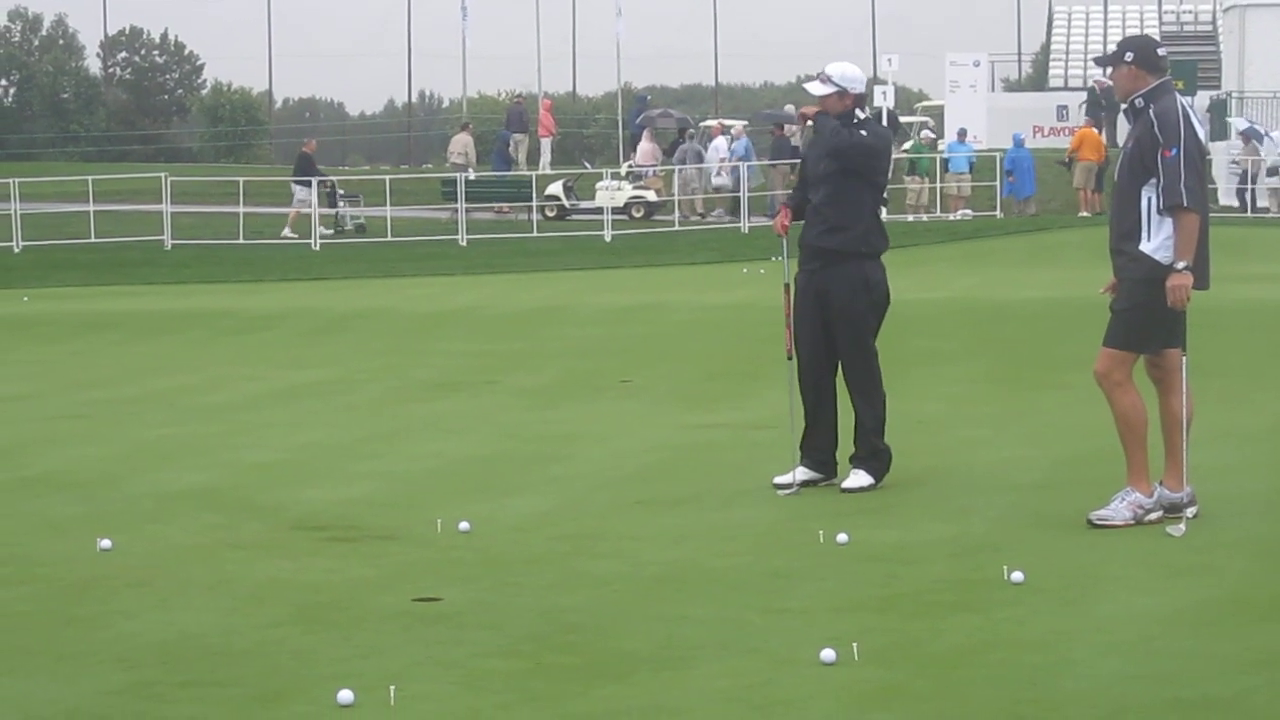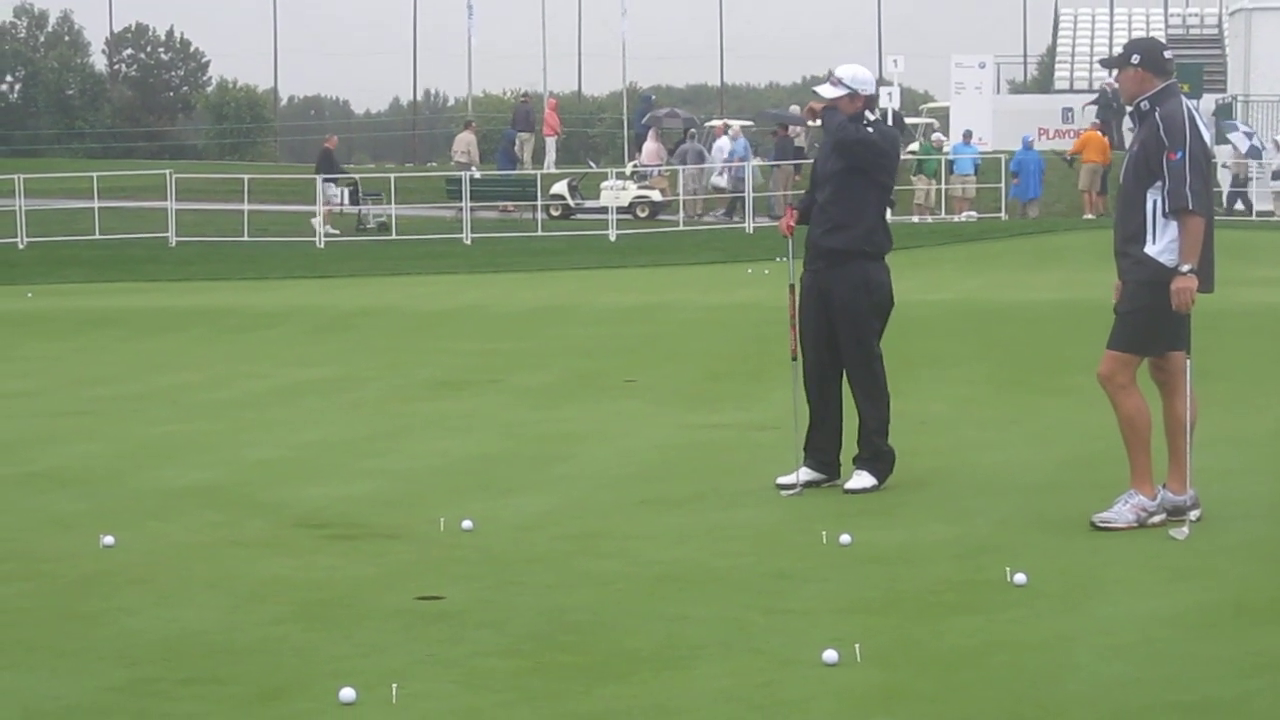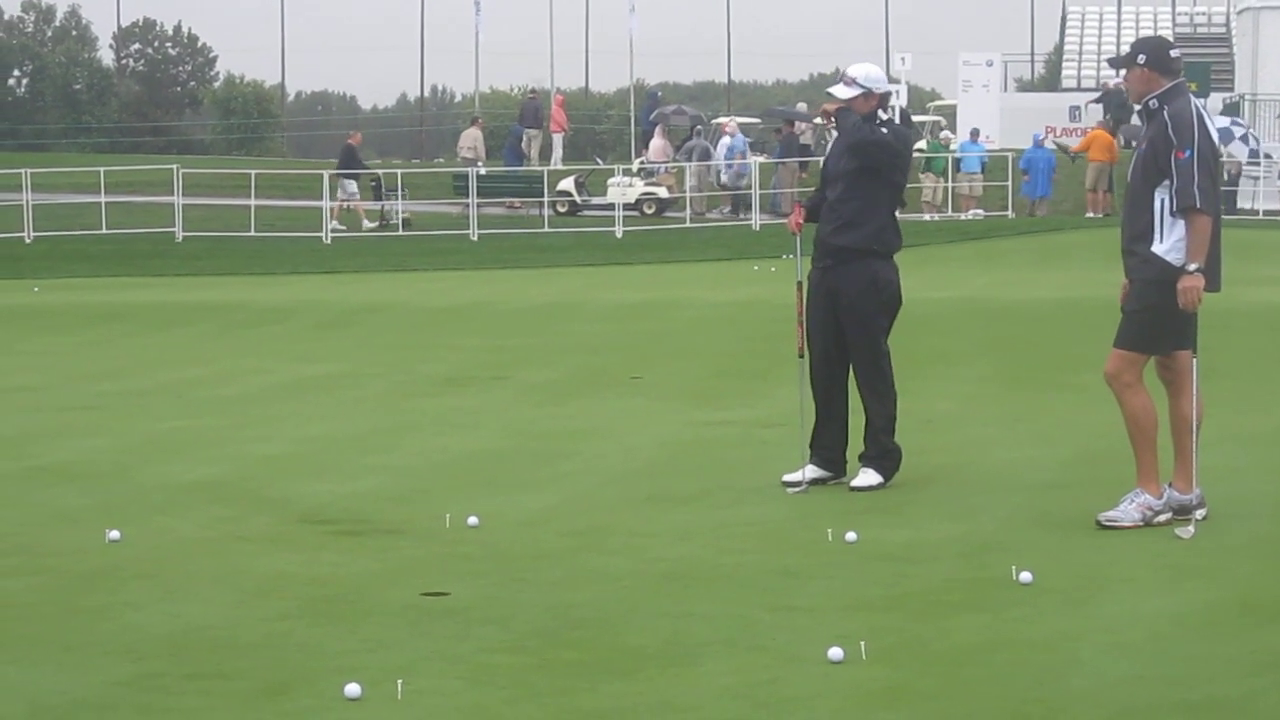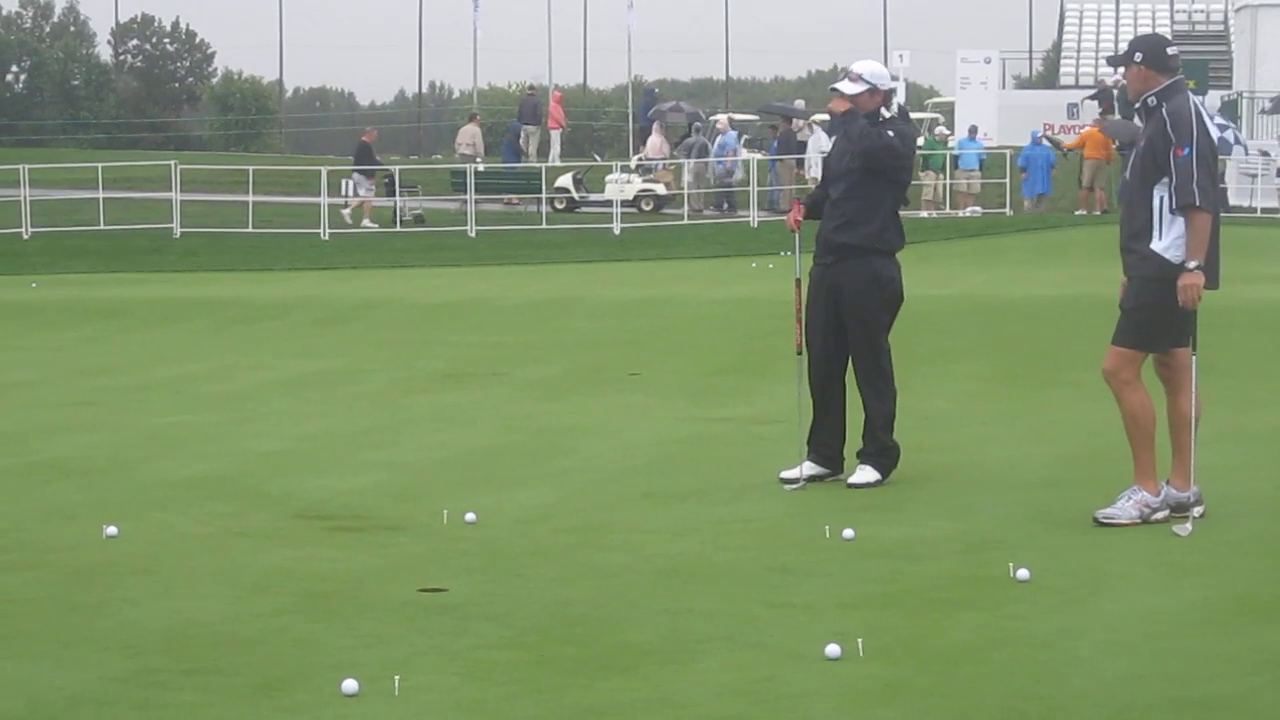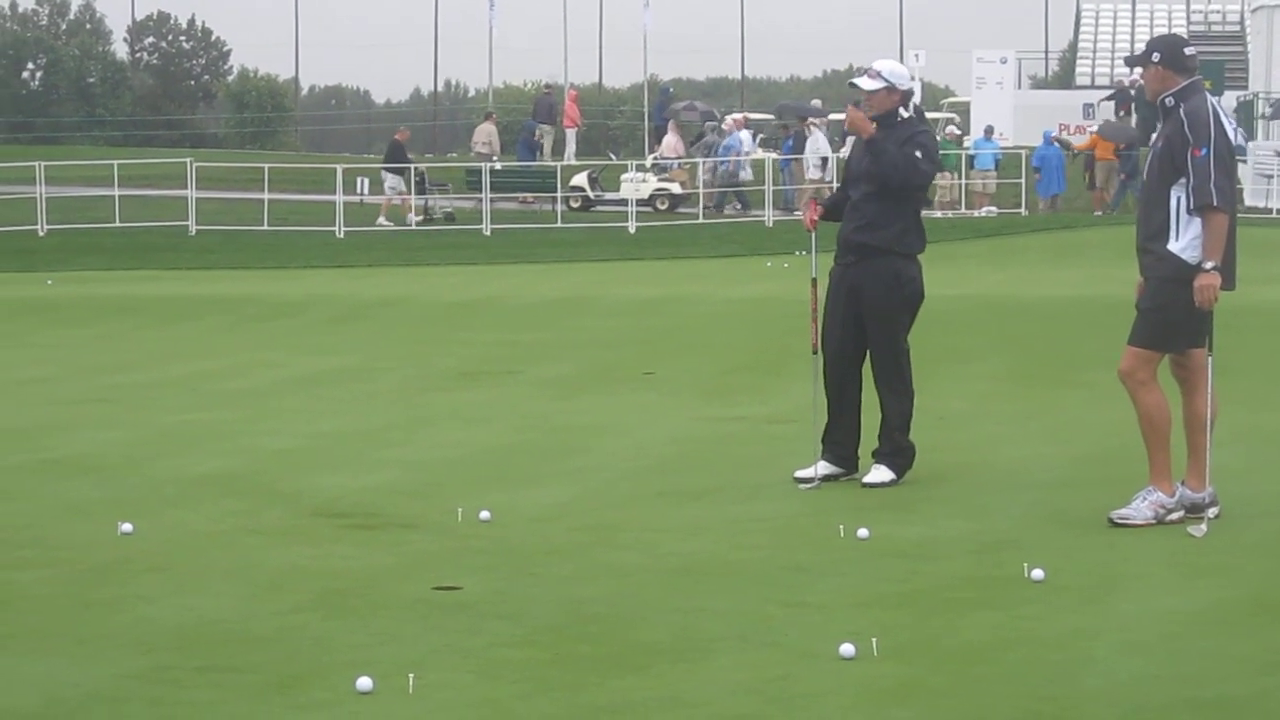
dt=0.3s
person 1, frame 1
left shoulder: (1168, 116)
right shoulder: (1151, 115)
left elbow: (1187, 198)
left wrist: (1183, 266)
right wrist: (1127, 268)
left hip: (1160, 268)
right hip: (1149, 267)
left knee: (1112, 370)
right knee: (1164, 372)
left ankle: (1142, 492)
right ankle: (1174, 490)
person 1, frame 2
left shoulder: (1173, 119)
right shoulder: (1157, 118)
left elbow: (1192, 201)
left wrist: (1187, 269)
right wrist: (1133, 271)
left hip: (1164, 271)
right hip: (1154, 270)
left knee: (1115, 373)
right knee: (1168, 376)
left ankle: (1145, 495)
right ankle: (1177, 493)
person 1, frame 3
left shoulder: (1181, 117)
right shoulder: (1165, 117)
left elbow: (1200, 200)
left wrist: (1194, 269)
right wrist: (1137, 272)
left hip: (1172, 271)
right hip: (1160, 269)
left knee: (1122, 372)
right knee: (1175, 376)
left ankle: (1151, 494)
right ankle: (1184, 492)
person 1, frame 4
left shoulder: (1179, 114)
right shoulder: (1163, 114)
left elbow: (1198, 197)
left wrist: (1195, 265)
right wrist: (1137, 268)
left hip: (1170, 268)
right hip: (1159, 266)
left knee: (1120, 369)
right knee: (1173, 372)
left ankle: (1149, 491)
right ankle: (1181, 490)
person 1, frame 5
left shoulder: (1198, 115)
right shoulder: (1181, 115)
left elbow: (1216, 198)
left wrist: (1211, 266)
right wrist: (1154, 270)
left hip: (1186, 269)
right hip: (1175, 267)
left knee: (1136, 369)
right knee: (1189, 373)
left ankle: (1163, 492)
right ankle: (1196, 490)
person 2, frame 1
left shoulder: (874, 137)
right shoulder: (821, 138)
left elbow: (842, 147)
left wrist: (820, 117)
right wrist: (789, 210)
left hip: (855, 268)
right hip: (815, 264)
left knee: (859, 366)
right knee: (812, 366)
left ankle: (871, 460)
right ankle: (817, 460)
person 2, frame 2
left shoulder: (882, 139)
right shoulder: (832, 139)
left elbow: (848, 138)
left wrist: (827, 113)
right wrist: (797, 212)
left hip: (859, 270)
right hip: (820, 265)
left knee: (863, 367)
right knee: (818, 368)
left ankle: (873, 462)
right ankle: (820, 460)
person 2, frame 3
left shoulder: (894, 138)
right shoulder: (845, 138)
left elbow: (864, 142)
left wrist: (842, 115)
right wrist: (806, 210)
left hip: (868, 268)
right hip: (828, 263)
left knee: (871, 365)
right knee: (825, 365)
left ankle: (880, 459)
right ankle: (826, 458)
person 2, frame 4
left shoulder: (898, 135)
right shoulder: (847, 135)
left elbow: (871, 148)
left wrist: (848, 114)
right wrist: (805, 207)
left hip: (870, 265)
right hip: (829, 260)
left knee: (871, 362)
right knee: (823, 361)
left ankle: (878, 456)
right ankle: (824, 455)
person 2, frame 5
left shoulder: (918, 136)
right shoulder: (869, 134)
left elbow: (908, 180)
left wrist: (870, 137)
right wrist: (824, 209)
left hip: (891, 267)
right hip: (850, 261)
left knee: (889, 363)
right knee: (838, 359)
left ankle: (893, 457)
right ankle: (838, 454)
